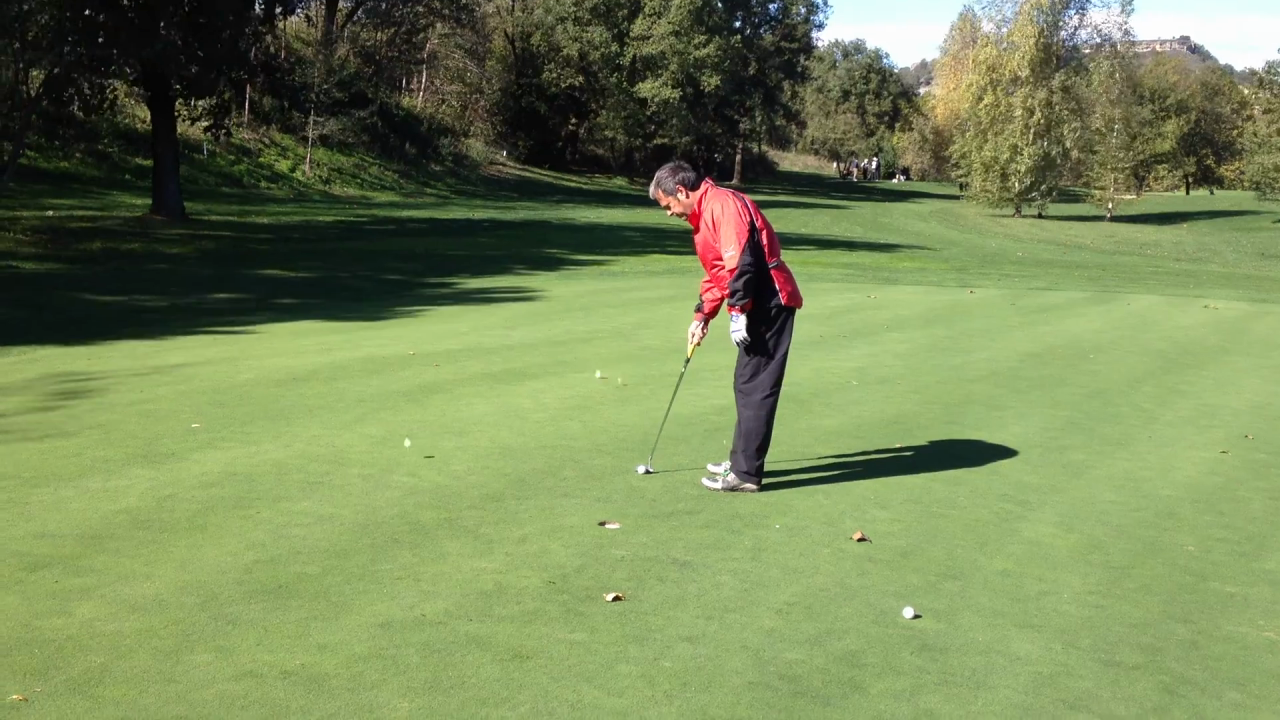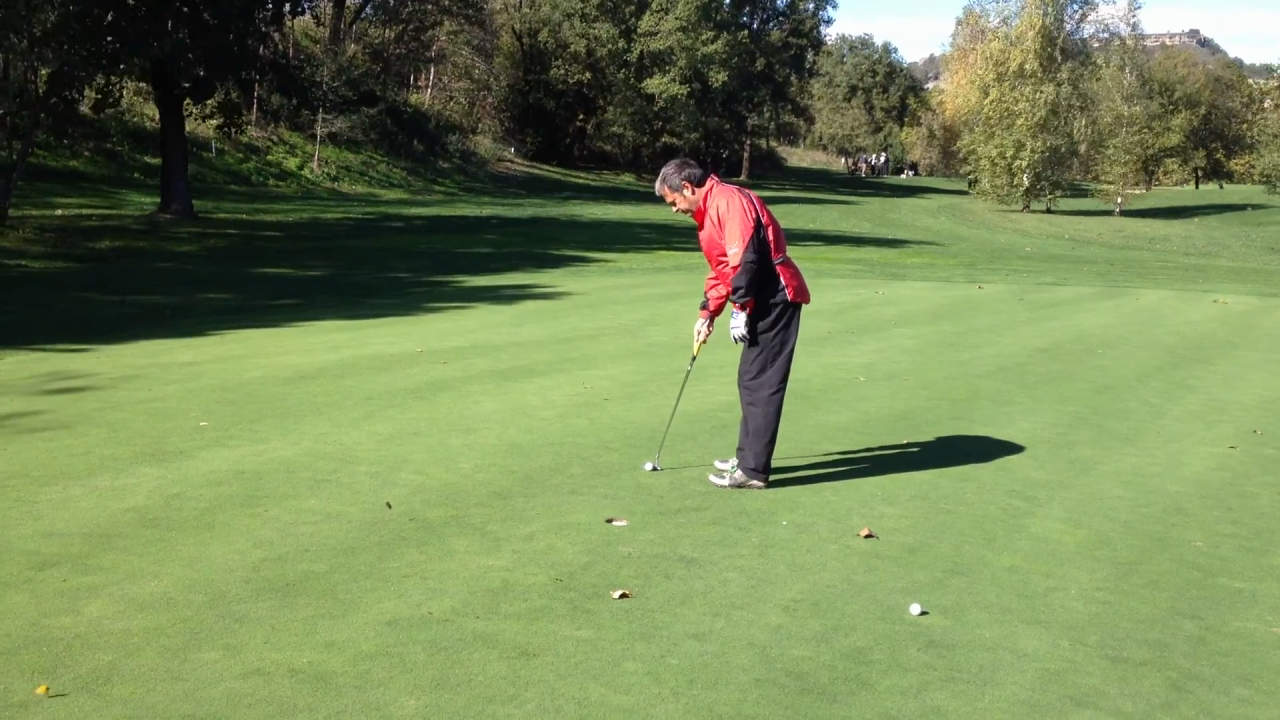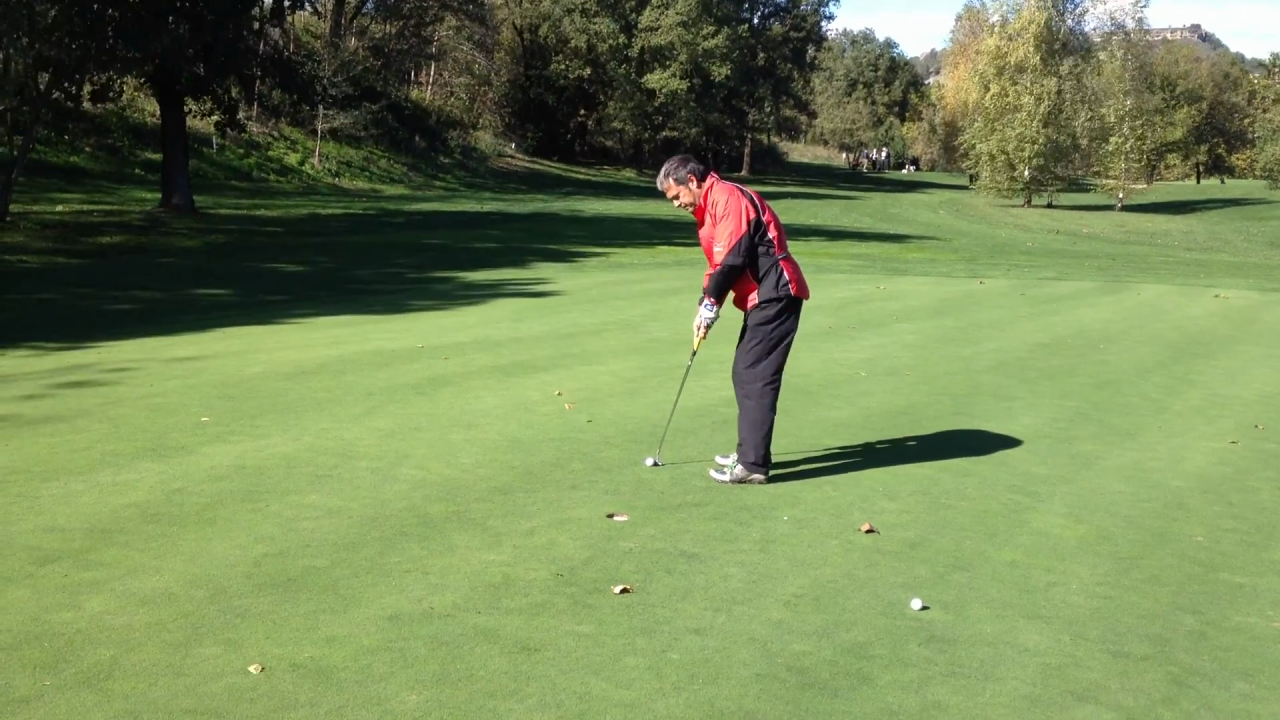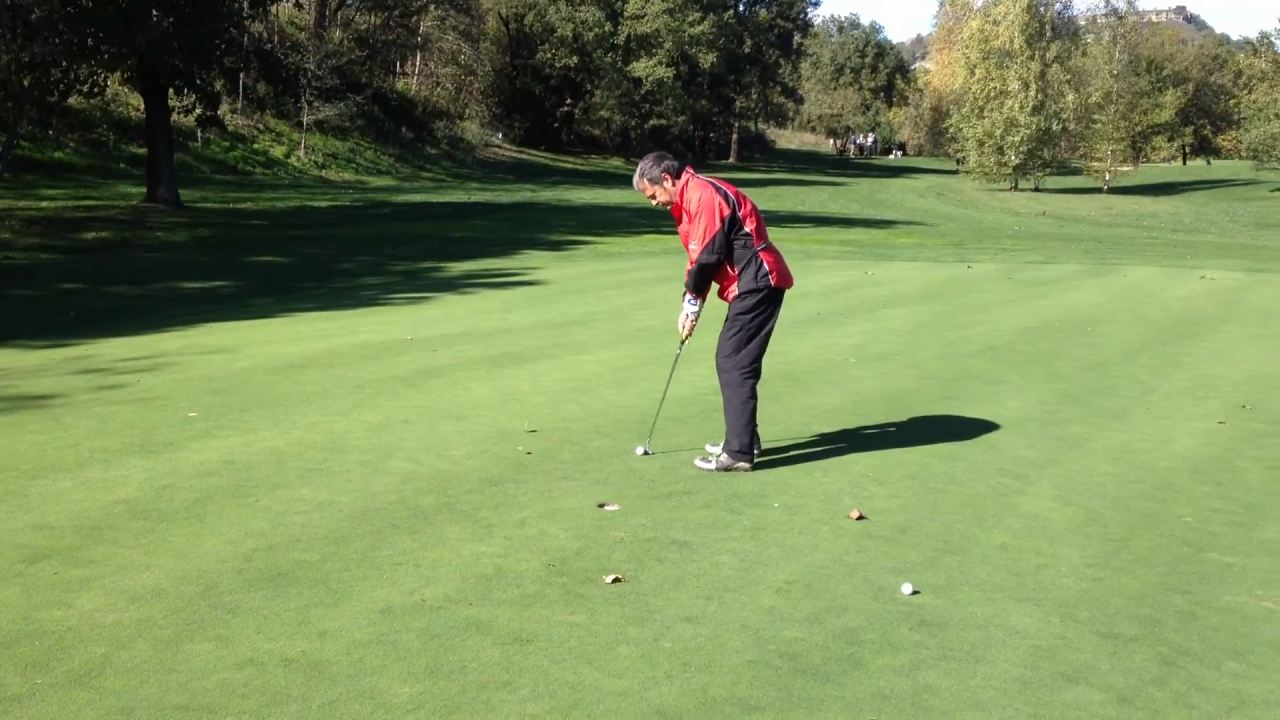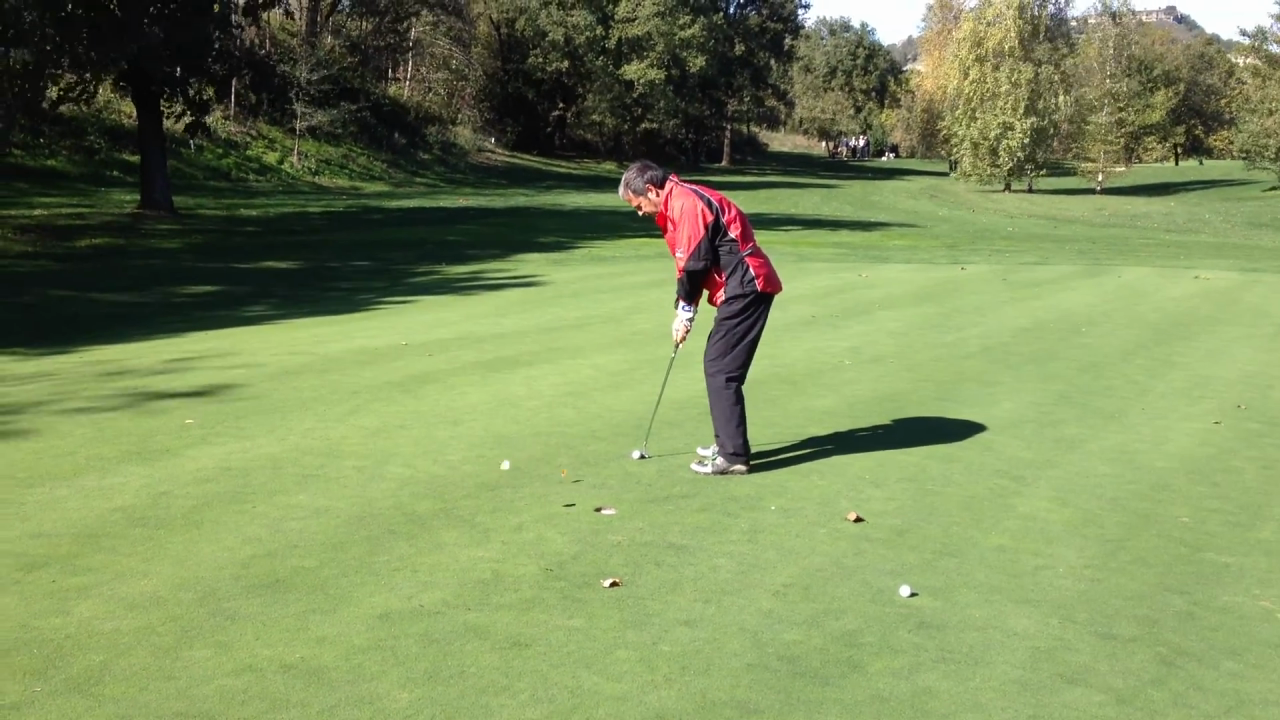
dt=0.4s
person 1, frame 1
left shoulder: (722, 203)
right shoulder: (703, 215)
left elbow: (741, 262)
right elbow: (717, 271)
left wrist: (737, 311)
right wrist: (702, 315)
left hip: (769, 302)
right hip: (760, 304)
left knee: (754, 386)
right knee: (747, 384)
left ankle: (746, 473)
right ankle: (743, 460)
person 1, frame 2
left shoulder: (728, 200)
right shoulder: (707, 211)
left elbow: (745, 259)
right elbow: (721, 268)
left wrist: (739, 309)
right wrist: (707, 313)
left hip: (775, 297)
right hip: (766, 300)
left knee: (761, 382)
right knee: (750, 379)
left ankle: (754, 469)
right ankle: (749, 456)
person 1, frame 3
left shoulder: (727, 198)
right shoulder: (706, 209)
left elbow: (732, 259)
right elbow: (717, 263)
left wrist: (710, 301)
right wrist: (704, 307)
left hip: (775, 293)
right hip: (762, 296)
left knee: (755, 375)
right knee: (744, 373)
left ankle: (753, 464)
right ankle: (750, 451)
person 1, frame 4
left shoulder: (702, 194)
right shoulder: (687, 200)
left elbow: (708, 256)
right elbow: (699, 257)
left wrist: (692, 299)
right wrist: (690, 304)
left hip: (757, 281)
right hip: (747, 284)
left knee: (733, 363)
right knee: (730, 360)
left ankle: (739, 452)
right ankle: (744, 438)
person 1, frame 5
left shoulder: (685, 203)
right shoulder: (677, 203)
left elbow: (695, 263)
right elbow: (689, 263)
left wrist: (685, 309)
right wrist: (683, 310)
left hip: (746, 286)
right hip: (743, 286)
left knee: (720, 368)
right knee: (718, 364)
left ankle: (733, 455)
right ankle: (729, 442)
